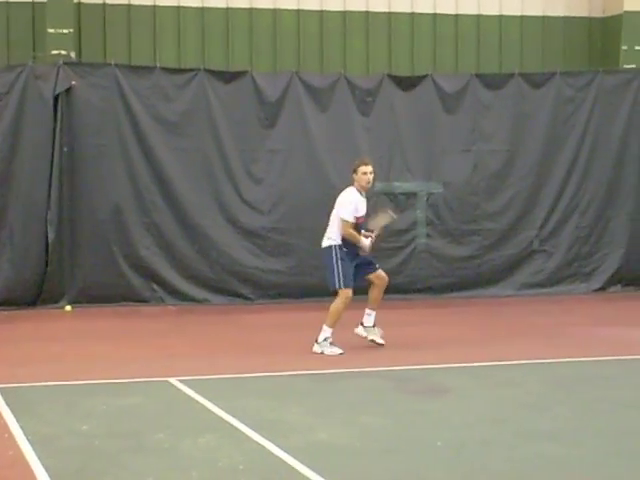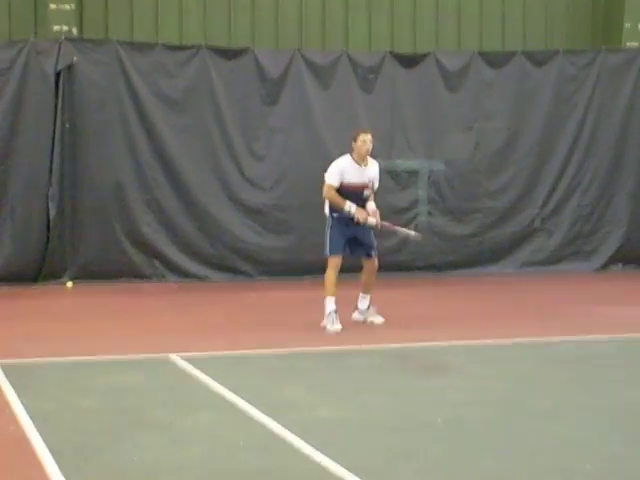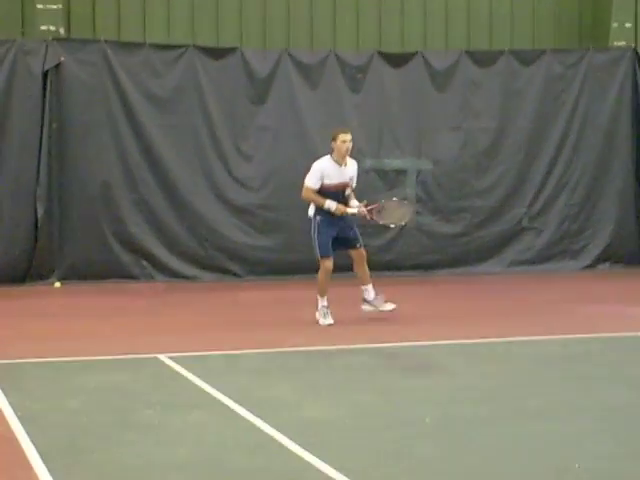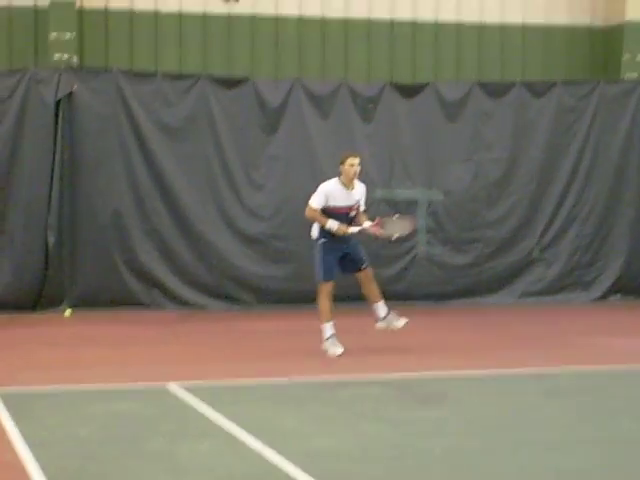
dt=0.2s
person 1, frame 1
left shoulder: (359, 197)
right shoulder: (351, 198)
right elbow: (345, 230)
left wrist: (364, 235)
right wrist: (365, 243)
left hip: (351, 250)
right hip: (337, 249)
left knee: (381, 279)
right knee: (345, 295)
left ankle: (367, 325)
right ankle: (323, 340)
person 1, frame 2
left shoulder: (374, 166)
right shoulder: (340, 165)
right elbow: (327, 193)
left wrist: (371, 208)
right wrist: (352, 208)
left hip: (359, 220)
right hip: (338, 219)
left knee: (372, 265)
right knee: (334, 264)
left ankle: (363, 309)
right ankle: (330, 313)
person 1, frame 3
left shoulder: (352, 165)
right shoulder: (320, 166)
right elbow: (306, 194)
left wrist: (355, 204)
right wrist: (331, 205)
left hip: (342, 217)
right hip: (322, 219)
left knee: (360, 255)
right knee: (327, 266)
left ankle: (370, 298)
right ankle: (322, 307)
person 1, frame 4
left shoulder: (360, 188)
right shoulder: (327, 188)
right elbow: (310, 213)
left wrist: (367, 225)
right wrist: (333, 225)
left hip: (346, 239)
right hip: (325, 241)
left knee: (367, 275)
right knee: (326, 289)
left ankle: (383, 316)
right ankle: (329, 337)
